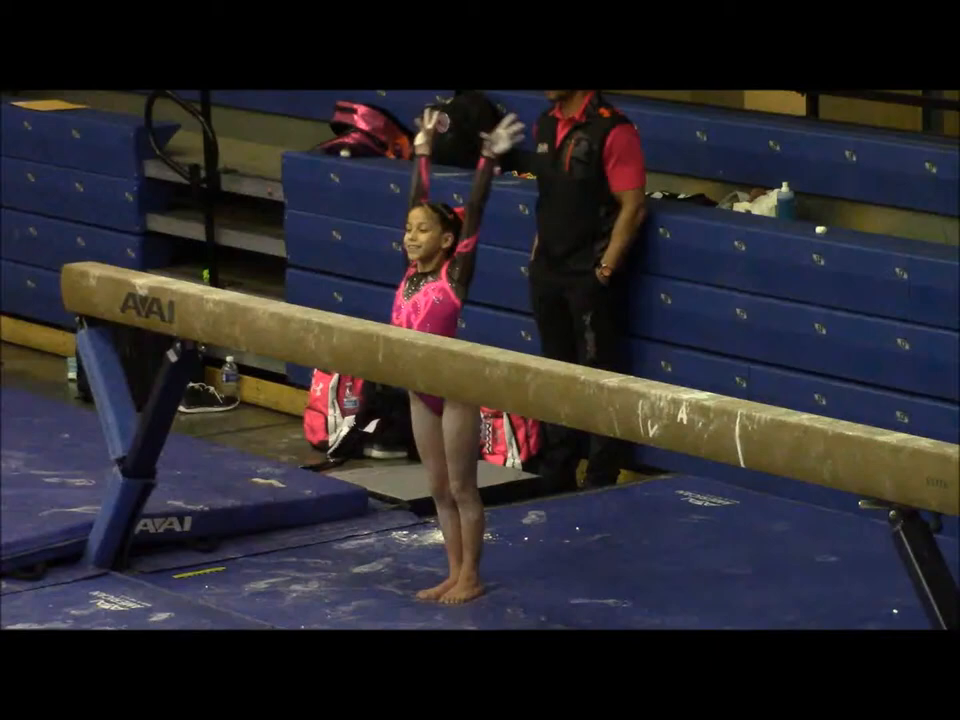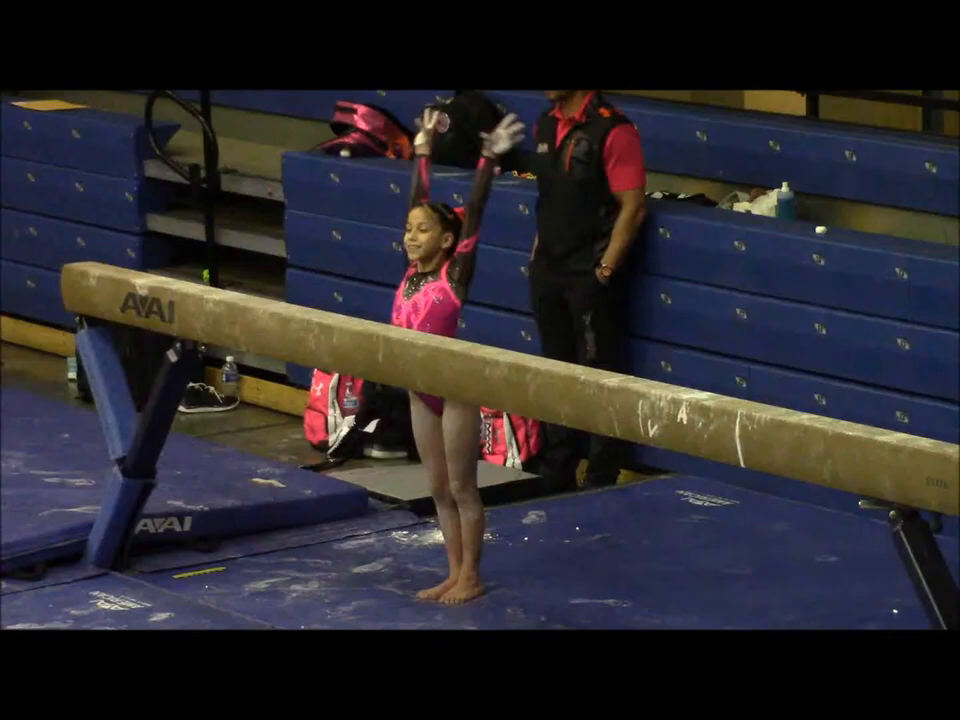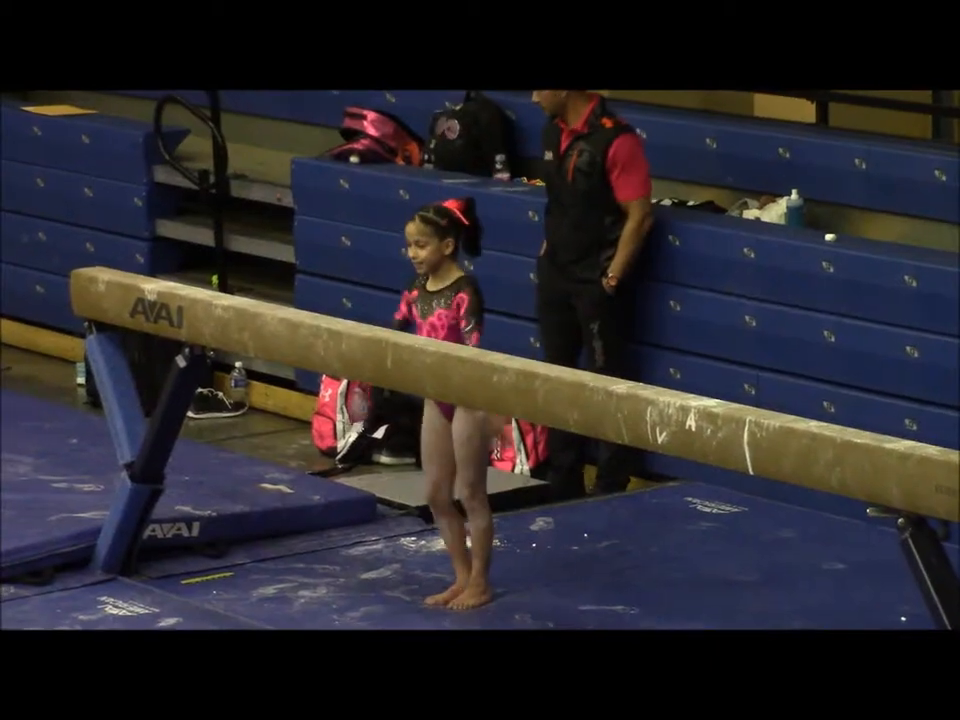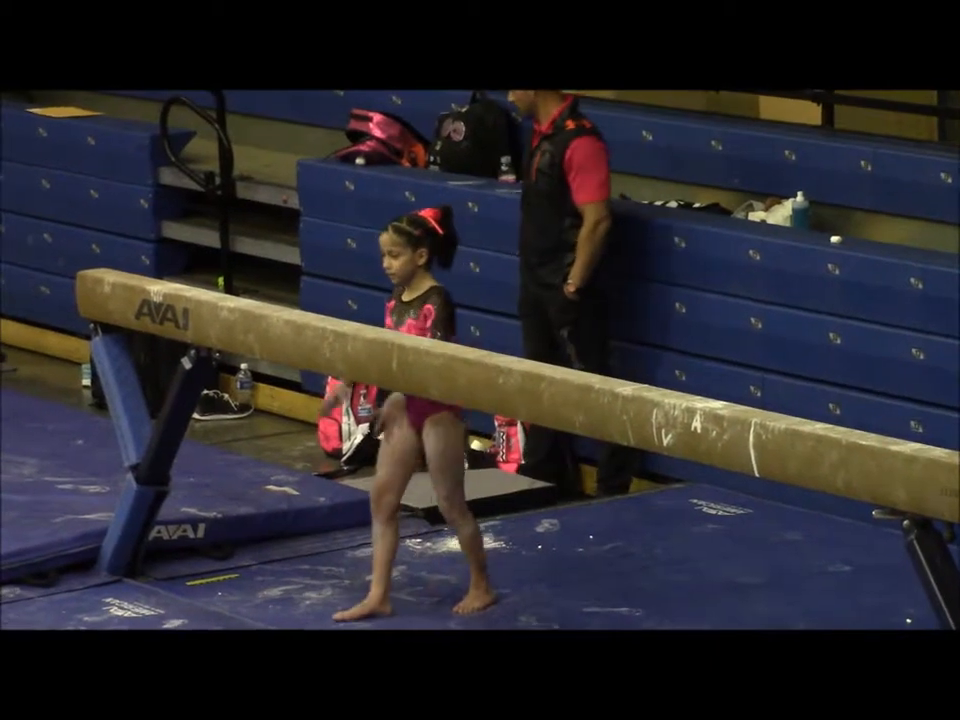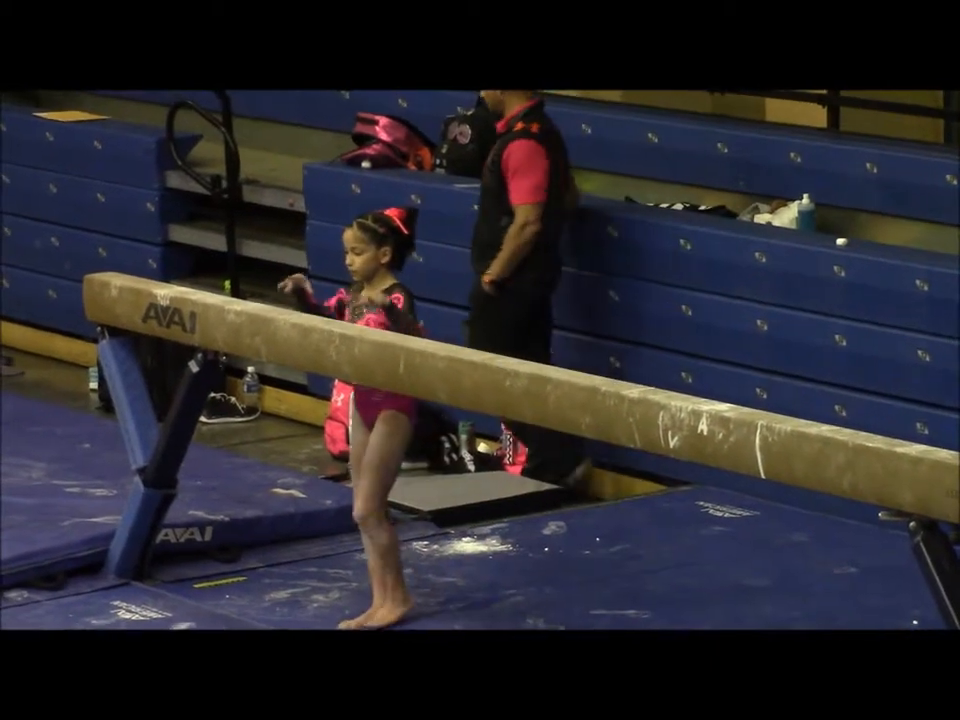
dt=0.4s
person 1, frame 1
left shoulder: (455, 275)
right shoulder: (412, 272)
left elbow: (474, 212)
right elbow: (419, 203)
left wrist: (488, 159)
right wrist: (422, 150)
right hip: (420, 391)
left knee: (461, 488)
right knee: (439, 488)
left ankle: (470, 577)
right ankle: (454, 574)
person 1, frame 2
left shoulder: (455, 275)
right shoulder: (411, 272)
left elbow: (473, 214)
right elbow: (420, 205)
left wrist: (488, 159)
right wrist: (421, 152)
right hip: (419, 391)
left knee: (461, 488)
right knee: (439, 489)
left ankle: (470, 577)
right ankle: (454, 574)
person 1, frame 3
left shoulder: (464, 291)
right shoulder: (417, 291)
left elbow: (474, 347)
right hip: (435, 398)
left knee: (471, 493)
right knee: (435, 494)
left ankle: (480, 582)
right ankle: (462, 577)
person 1, frame 4
left shoulder: (436, 302)
right shoulder: (396, 300)
left wrist: (399, 397)
left hip: (438, 409)
right hip: (407, 406)
left knee: (451, 505)
right knee: (381, 499)
left ankle: (481, 585)
right ankle: (378, 595)
person 1, frame 5
left shoulder: (396, 297)
right shoulder: (353, 293)
left elbow: (417, 339)
right elbow: (320, 319)
left wrist: (385, 310)
right wrist: (303, 293)
left hip: (392, 408)
right hip: (363, 405)
left knee: (365, 509)
right knee: (366, 509)
left ankle: (398, 594)
right ankle: (379, 601)
person 2, frame 1
left shoulder: (612, 129)
right shoulder: (546, 124)
left elbow: (633, 208)
left wrist: (605, 270)
right wrist: (537, 253)
left hip: (590, 275)
right hip: (547, 270)
left ankle: (601, 480)
right ankle: (555, 473)
person 2, frame 2
left shoulder: (612, 128)
right shoulder: (546, 123)
left elbow: (633, 208)
left wrist: (606, 269)
right wrist: (537, 252)
left hip: (590, 274)
right hip: (548, 269)
left ankle: (601, 482)
right ankle: (556, 474)
person 2, frame 3
left shoulder: (616, 139)
right shoulder: (553, 131)
left elbow: (640, 216)
left wrist: (612, 278)
right wrist: (547, 252)
left hip: (596, 281)
right hip: (555, 274)
left ankle: (610, 488)
right ankle: (562, 482)
person 2, frame 4
left shoulder: (579, 140)
right shoulder: (541, 132)
left elbow: (596, 221)
left wrist: (574, 284)
left hip: (567, 287)
right hip: (535, 278)
left ankle: (613, 489)
right ankle: (544, 473)
person 2, frame 5
left shoulder: (522, 141)
right shoulder: (535, 129)
left elbow: (527, 223)
right elbow: (569, 197)
left wrist: (494, 274)
left hip: (511, 278)
right hip: (532, 274)
left ankle: (562, 460)
right ankle: (545, 472)
